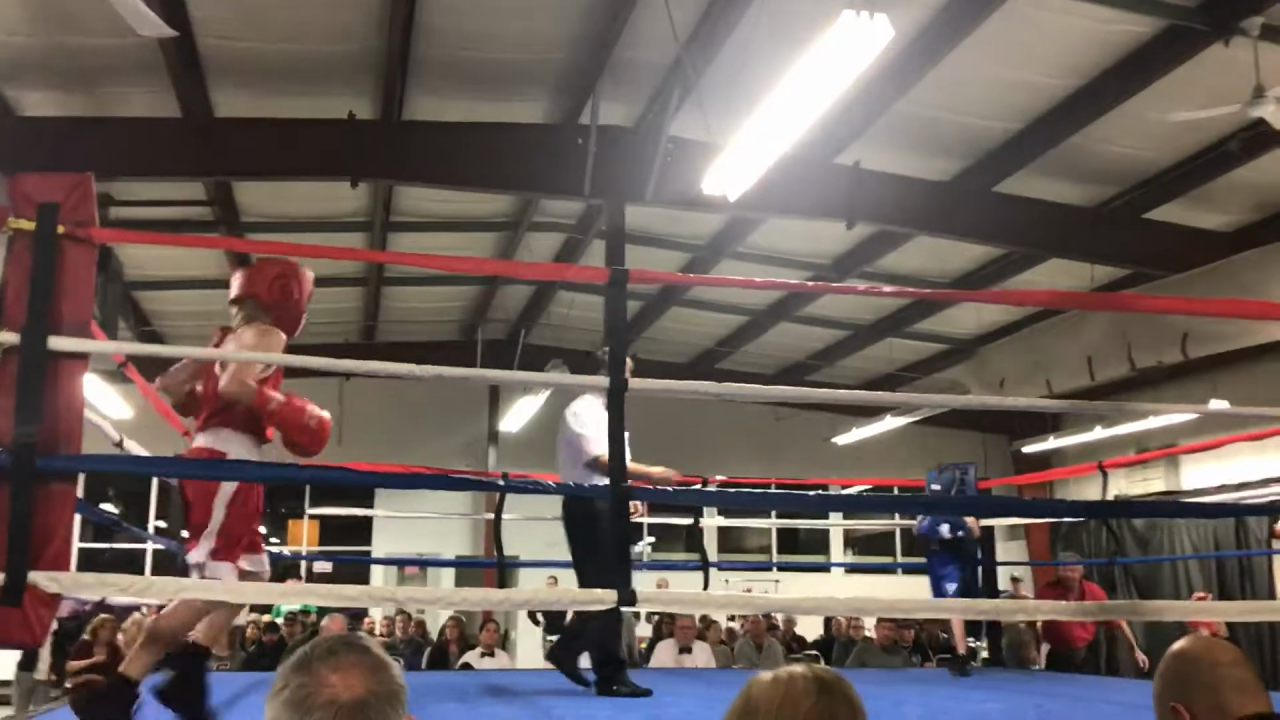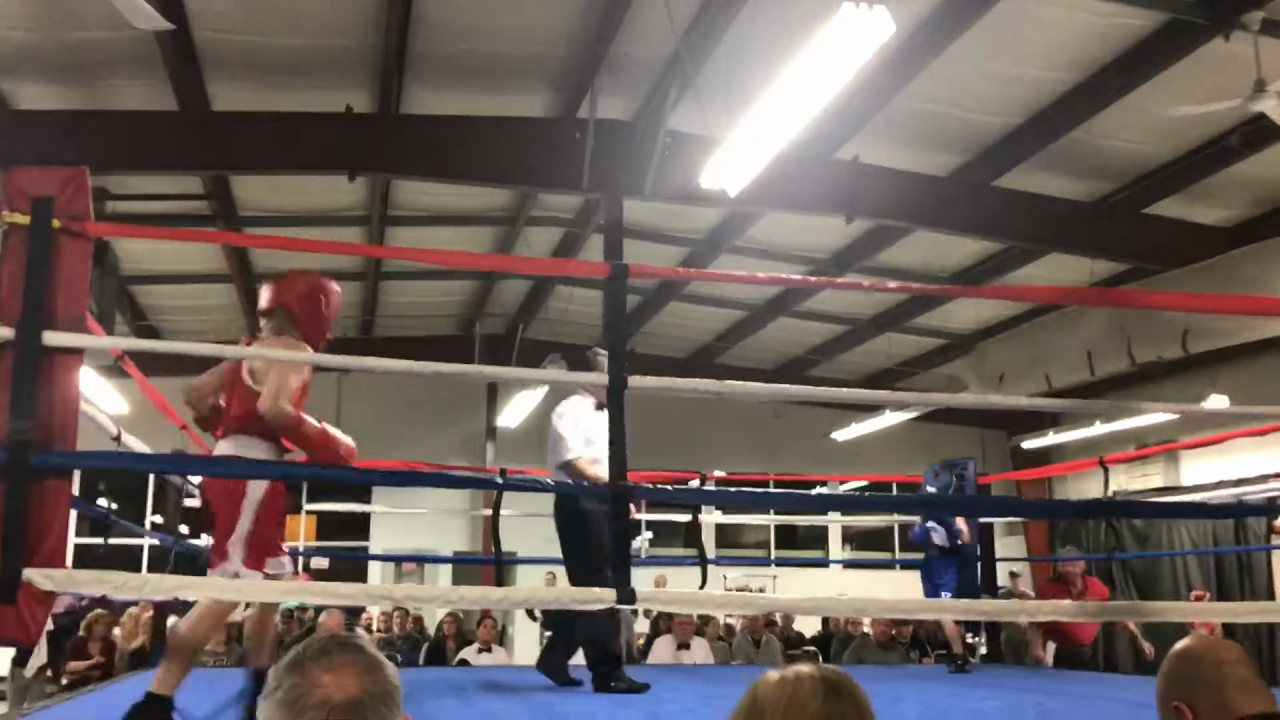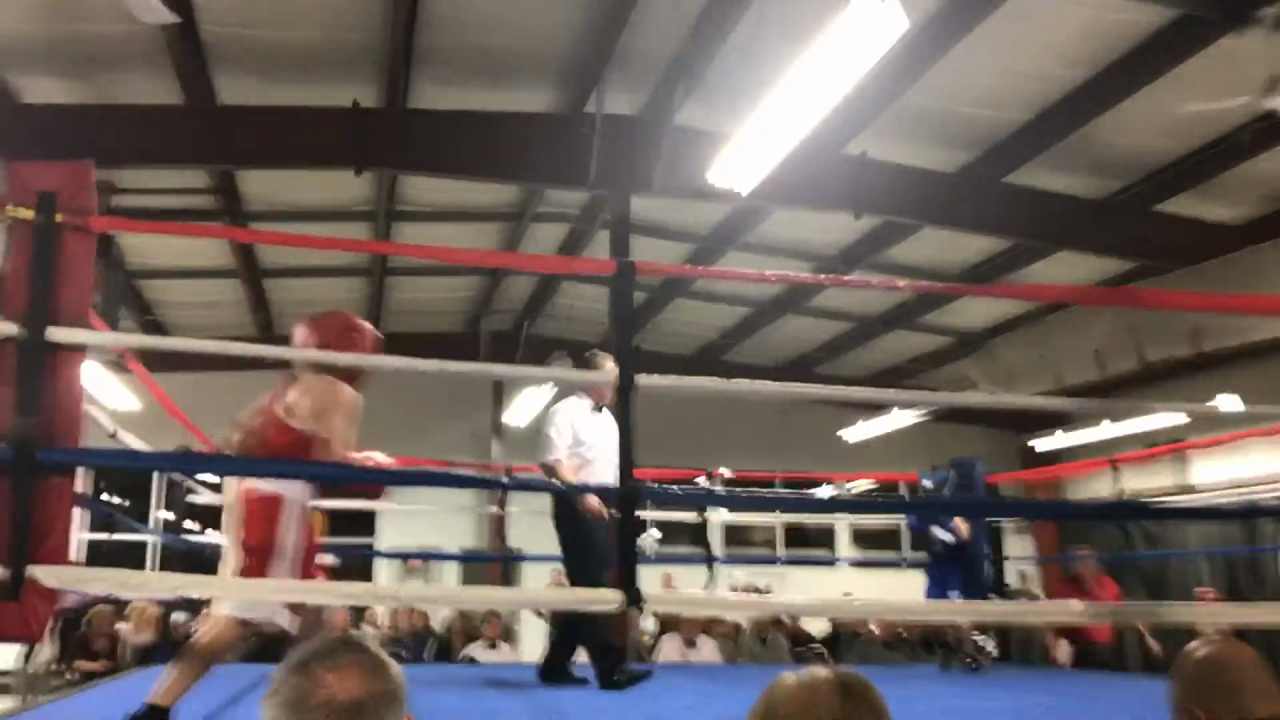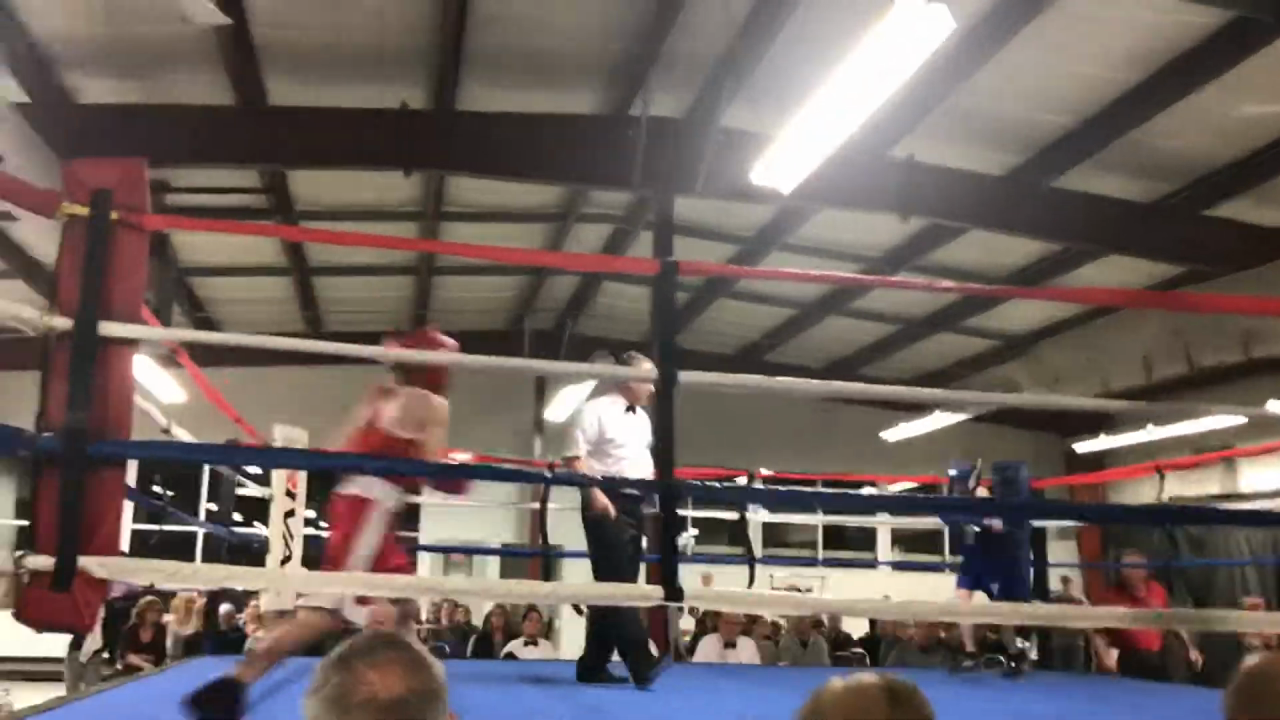
dt=0.1s
person 1, frame 1
left shoulder: (230, 337)
right shoulder: (268, 337)
left elbow: (167, 384)
right elbow: (232, 386)
right wrist: (287, 411)
left hip: (208, 457)
right hip: (228, 461)
left knee: (248, 576)
left ankle: (188, 674)
person 1, frame 2
left shoulder: (252, 352)
right shoulder: (296, 351)
left elbow: (194, 396)
right elbow: (271, 408)
right wrist: (317, 435)
left knee: (273, 585)
right knee: (224, 594)
person 1, frame 3
left shoulder: (286, 388)
right shoulder: (341, 395)
left elbow: (238, 443)
right elbow: (335, 459)
right wrist: (369, 467)
left hip: (251, 498)
right hip: (281, 505)
right knee: (239, 618)
person 1, frame 4
left shoulder: (378, 399)
right shoulder: (431, 405)
left elbow: (346, 452)
right elbow: (432, 467)
left hip: (353, 498)
right hip: (371, 505)
right knee: (324, 615)
person 2, frame 1
left shoulder: (611, 413)
right shoulder: (583, 410)
right elbow: (597, 460)
right wrist: (649, 473)
left hip: (607, 504)
right hip: (588, 505)
left knee: (608, 587)
right knee: (605, 588)
left ankle: (565, 651)
right ankle: (611, 677)
person 2, frame 2
left shoulder: (606, 415)
right shoulder: (570, 411)
right elbow: (571, 463)
right wrist: (612, 485)
left hip: (600, 503)
right hip: (580, 504)
left knee: (591, 585)
right knee: (599, 586)
left ankle: (554, 657)
right ankle: (608, 673)
person 2, frame 3
left shoulder: (607, 418)
right shoulder: (566, 412)
right elbow: (553, 463)
right wrist: (584, 496)
left hip: (600, 507)
right hip: (579, 506)
left knee: (588, 586)
right knee: (595, 583)
left ankle: (555, 664)
right ankle: (612, 667)
person 2, frame 4
left shoulder: (643, 419)
right shoulder: (597, 409)
right elbow: (573, 456)
right wrist: (594, 494)
left hip: (632, 505)
right hip: (605, 503)
left knee: (618, 583)
right knee: (617, 581)
left ankle: (594, 664)
right ankle: (640, 661)
